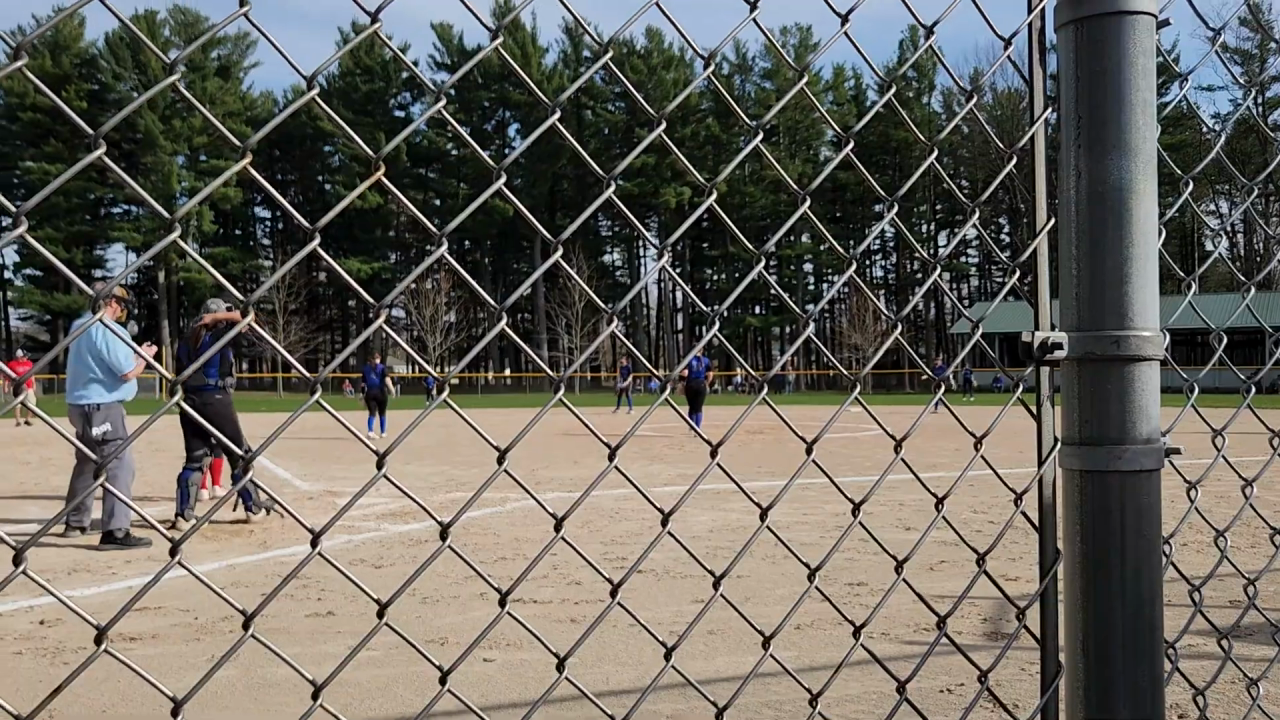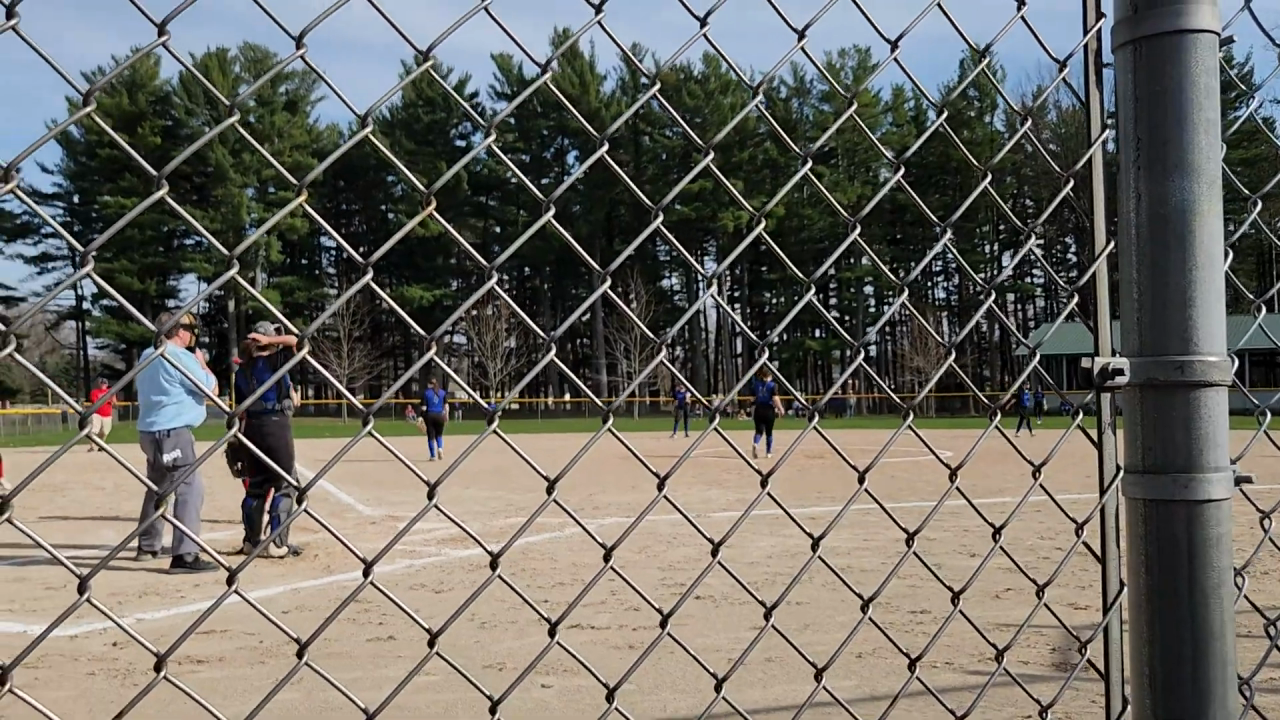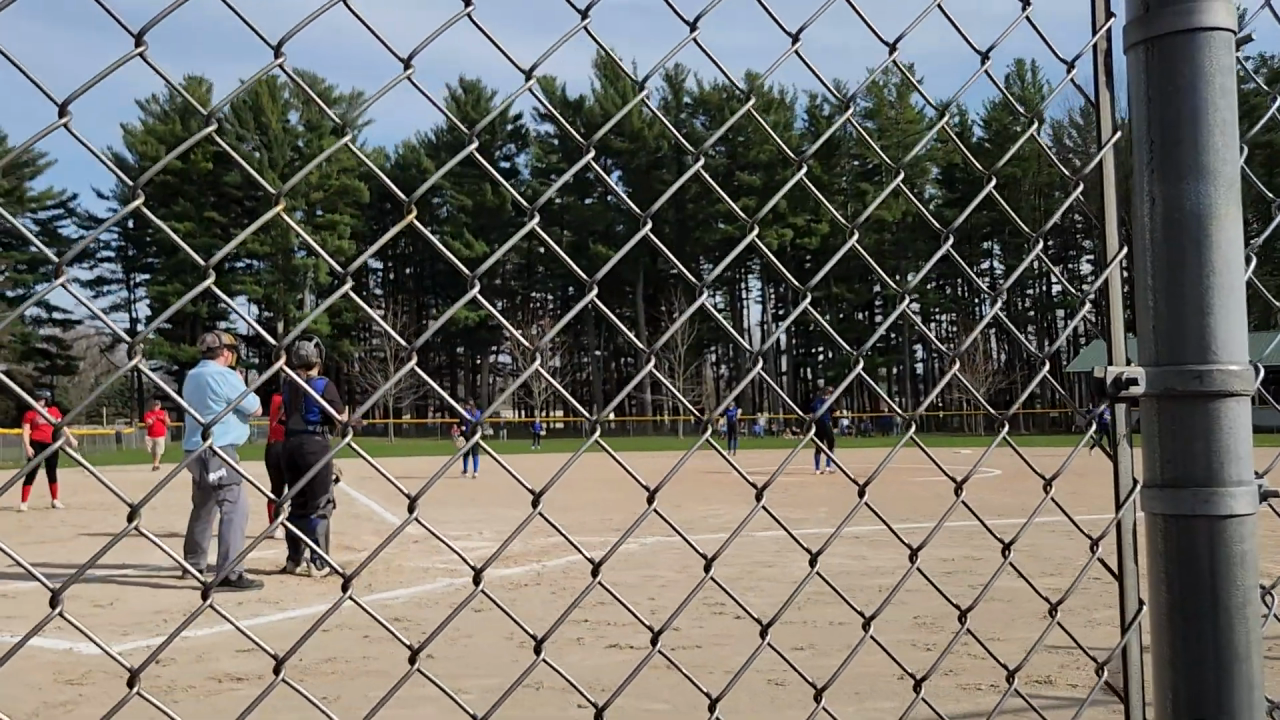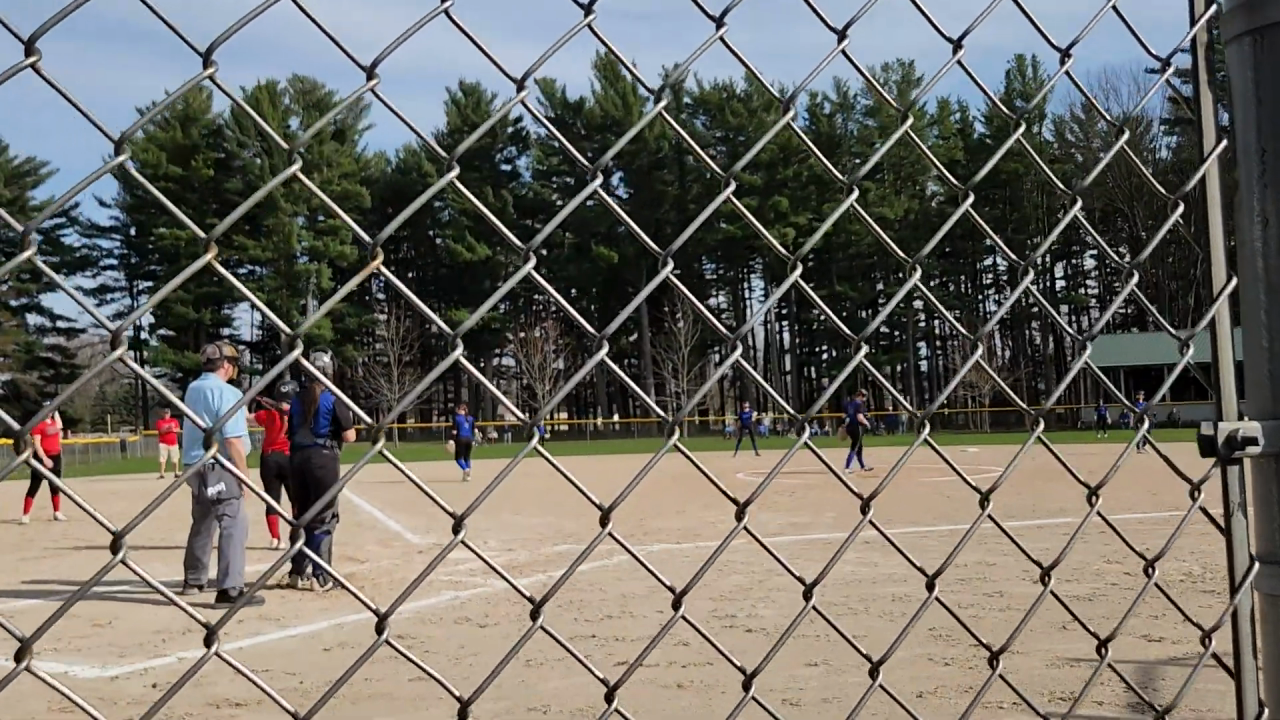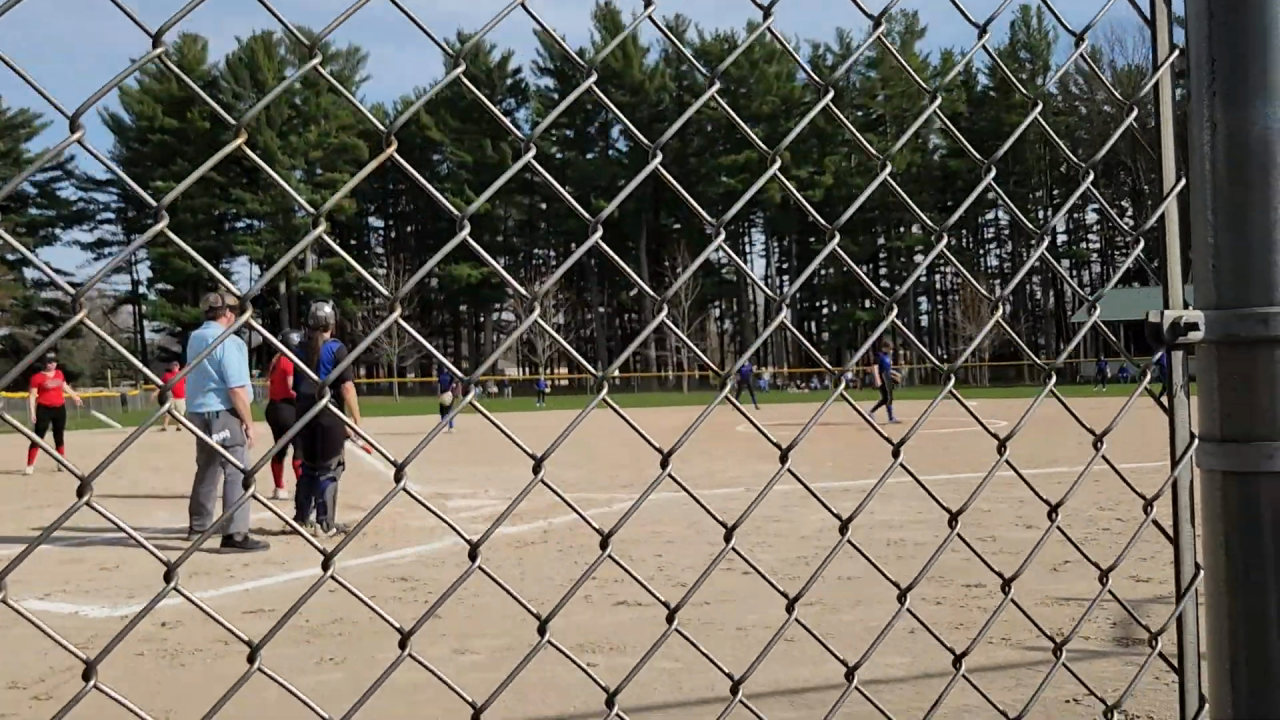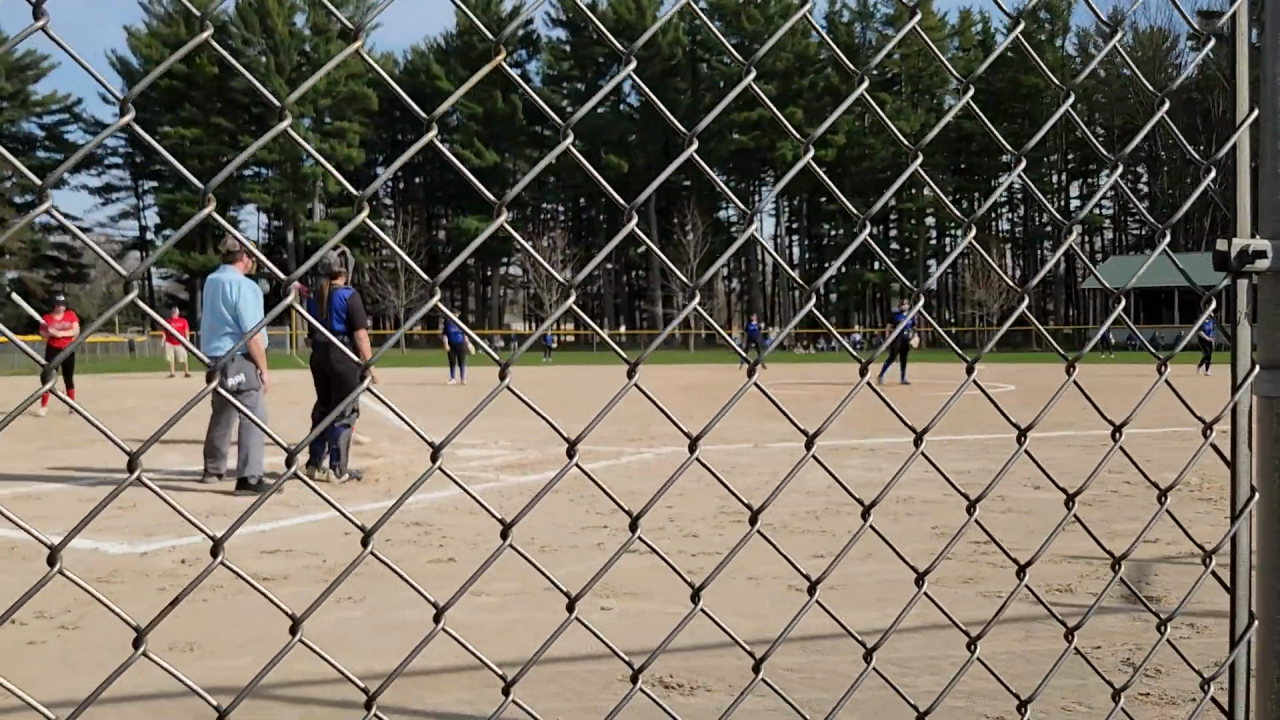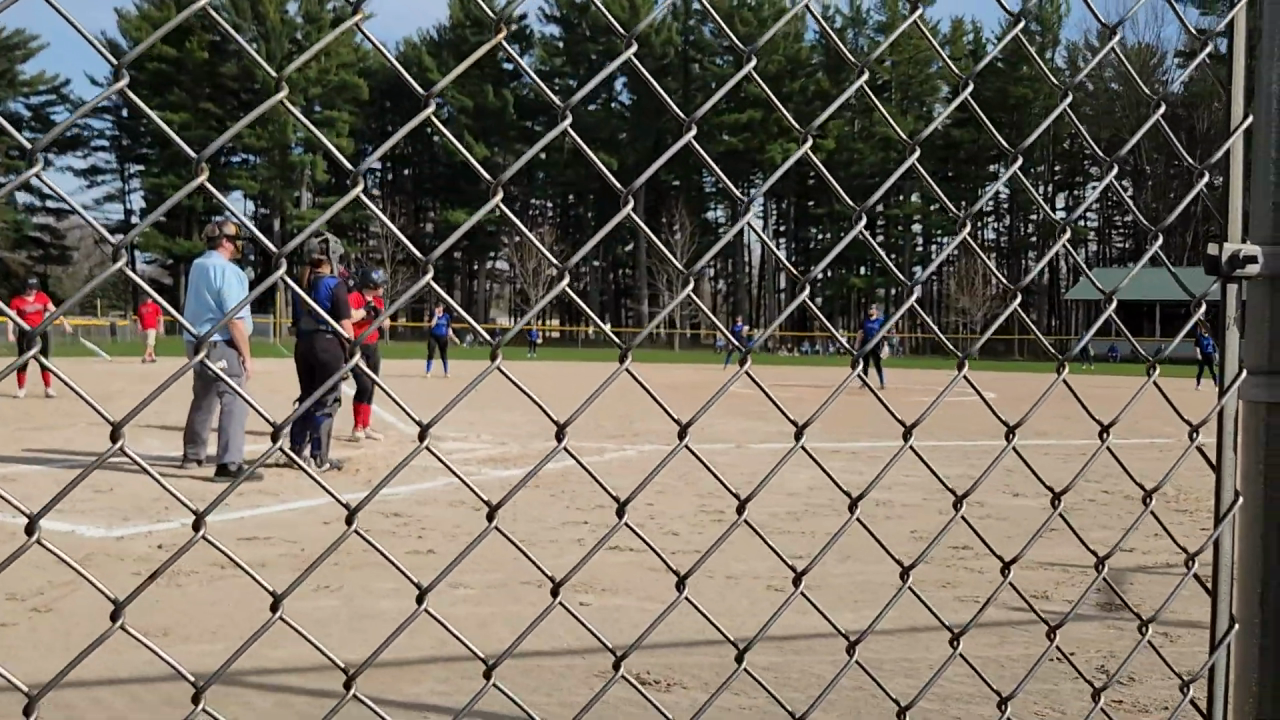
dt=0.7s
person 1, frame 1
left shoulder: (80, 326)
right shoulder: (107, 329)
right elbow: (128, 373)
left wrist: (138, 355)
right wrist: (143, 359)
left hip: (81, 405)
right hip: (102, 407)
left knee: (87, 464)
right knee: (120, 465)
left ankle: (76, 522)
right ankle: (115, 532)
person 1, frame 2
left shoulder: (147, 357)
right shoulder: (180, 357)
right elbow: (212, 390)
right wrist: (201, 363)
left hip: (150, 431)
right hip: (173, 433)
left knee: (158, 489)
right knee: (190, 490)
left ankle: (147, 546)
right ankle: (185, 556)
person 1, frame 3
left shoulder: (191, 377)
right shoulder: (225, 376)
right elbow: (255, 409)
right wrist: (241, 384)
left hip: (195, 450)
right hip: (217, 452)
left knee: (202, 508)
right knee: (234, 509)
left ankle: (194, 563)
right ankle: (229, 575)
person 1, frame 4
left shoulder: (192, 389)
right shoulder: (226, 392)
right elbow: (233, 440)
left wrist: (243, 416)
right wrist: (244, 473)
left hip: (196, 466)
right hip: (217, 467)
left knee: (202, 523)
right knee: (234, 524)
left ankle: (193, 580)
right ankle: (229, 590)
person 1, frame 5
left shoulder: (194, 338)
right shoulder: (229, 341)
right elbow: (236, 389)
right wrist: (249, 423)
left hip: (198, 413)
right hip: (222, 414)
left knee: (207, 470)
right knee: (238, 472)
left ankle: (198, 526)
right ankle: (235, 535)
person 1, frame 6
left shoulder: (210, 281)
right shoulder: (244, 285)
right elbow: (251, 334)
right wrist: (264, 368)
left hip: (213, 357)
right hip: (237, 359)
left knee: (222, 413)
right knee: (253, 415)
left ankle: (213, 469)
right ankle: (249, 478)
person 1, frame 7
left shoulder: (196, 266)
right shoulder: (228, 270)
right elbow: (235, 320)
right wrist: (246, 356)
left hip: (196, 342)
right hip: (221, 344)
left knee: (203, 400)
right knee: (234, 402)
left ankle: (192, 455)
right ankle: (229, 464)
person 2, frame 1
left shoulder: (185, 343)
right shoulder: (218, 336)
left elbow: (180, 376)
right wrist: (216, 318)
left hip: (191, 402)
right hip: (216, 401)
left knee: (194, 460)
right knee: (240, 454)
left ankle: (183, 517)
right ankle: (254, 508)
person 2, frame 2
left shoulder: (242, 370)
right shoulder: (274, 361)
right elbow: (299, 341)
left wrist: (240, 437)
right wrist: (273, 340)
left hip: (252, 427)
right hip: (276, 425)
left knee: (256, 485)
right knee: (284, 485)
left ankle: (251, 542)
right ankle: (277, 544)
person 2, frame 3
left shoulder: (289, 387)
right shoulder: (324, 385)
left elbow: (287, 418)
right elbow: (340, 421)
right wrist: (345, 413)
left hip: (291, 446)
right hip: (315, 447)
left knee: (298, 505)
right knee: (320, 505)
left ankle: (294, 560)
right ankle: (319, 564)
person 2, frame 4
left shoulder: (297, 399)
right shoulder: (333, 398)
left elbow: (291, 434)
right elbow: (349, 436)
right wrist: (336, 432)
left hip: (297, 459)
right hip: (323, 459)
left knee: (303, 517)
right knee: (324, 520)
left ankle: (296, 574)
right ankle: (321, 578)
person 2, frame 5
left shoulder: (302, 349)
right shoulder: (336, 348)
left elbow: (297, 386)
right elbow: (347, 387)
left wrist: (304, 408)
right wrist: (357, 418)
left hip: (304, 409)
right hip: (330, 409)
left knee: (308, 466)
right knee: (329, 467)
left ankle: (302, 519)
right ankle: (325, 524)
person 2, frame 6
left shoulder: (315, 296)
right shoulder: (349, 295)
left elbow: (314, 332)
right elbow: (360, 335)
right wrist: (370, 365)
left hip: (319, 356)
right hip: (344, 356)
left knee: (323, 411)
right knee: (343, 413)
left ankle: (314, 465)
right ankle: (338, 469)
person 2, frame 7
left shoulder: (302, 284)
right shoulder: (335, 284)
left elbow: (298, 320)
right elbow: (344, 325)
left hip: (303, 345)
right hip: (328, 345)
left knee: (307, 399)
right knee: (326, 403)
left ankle: (296, 452)
right ankle: (319, 459)
